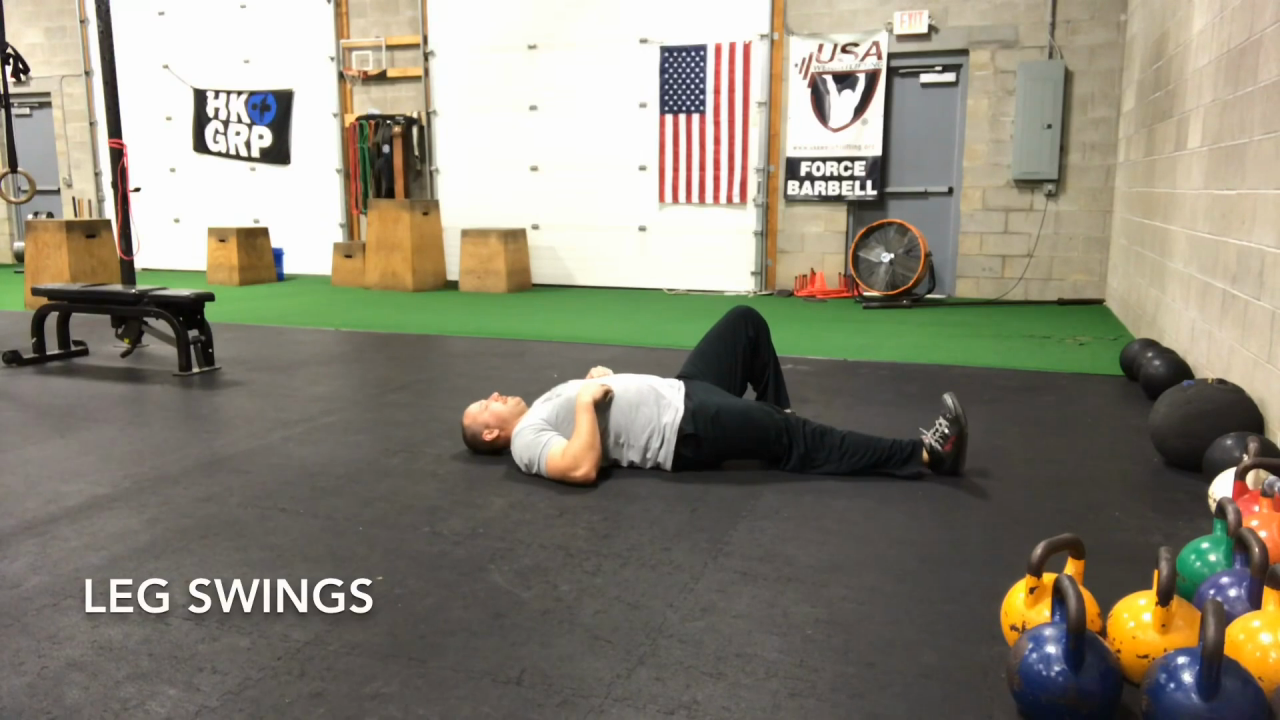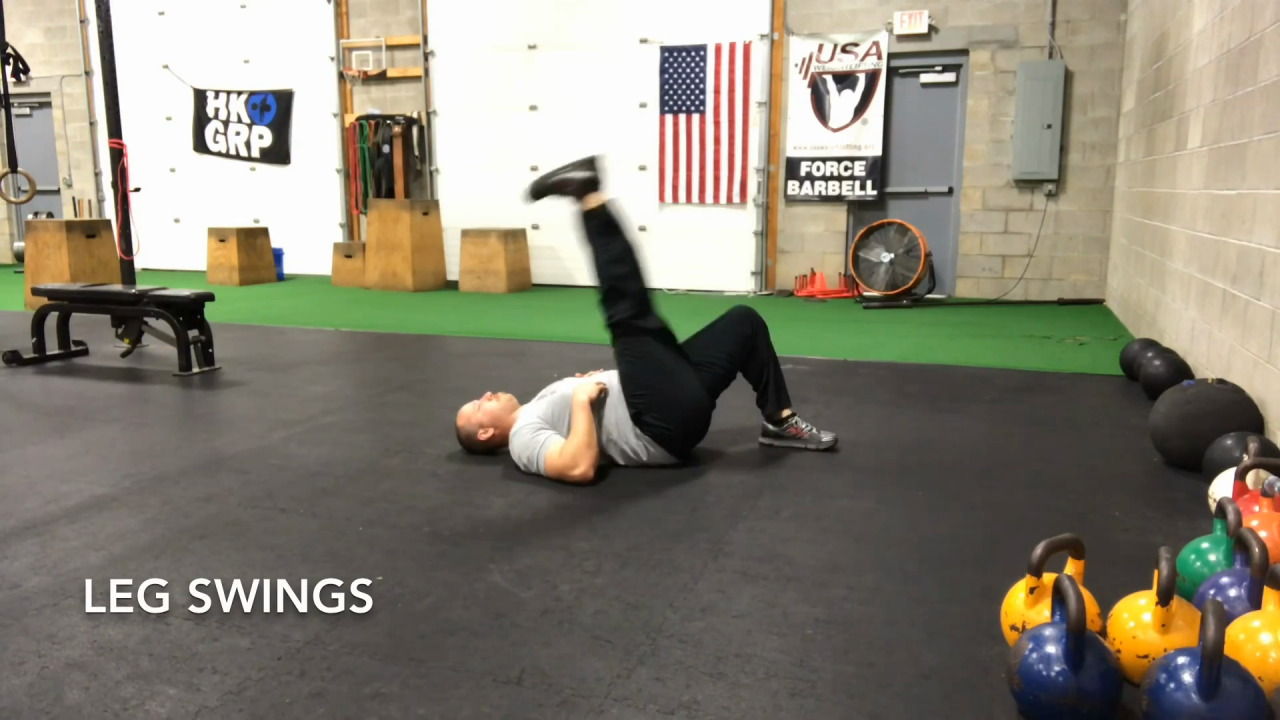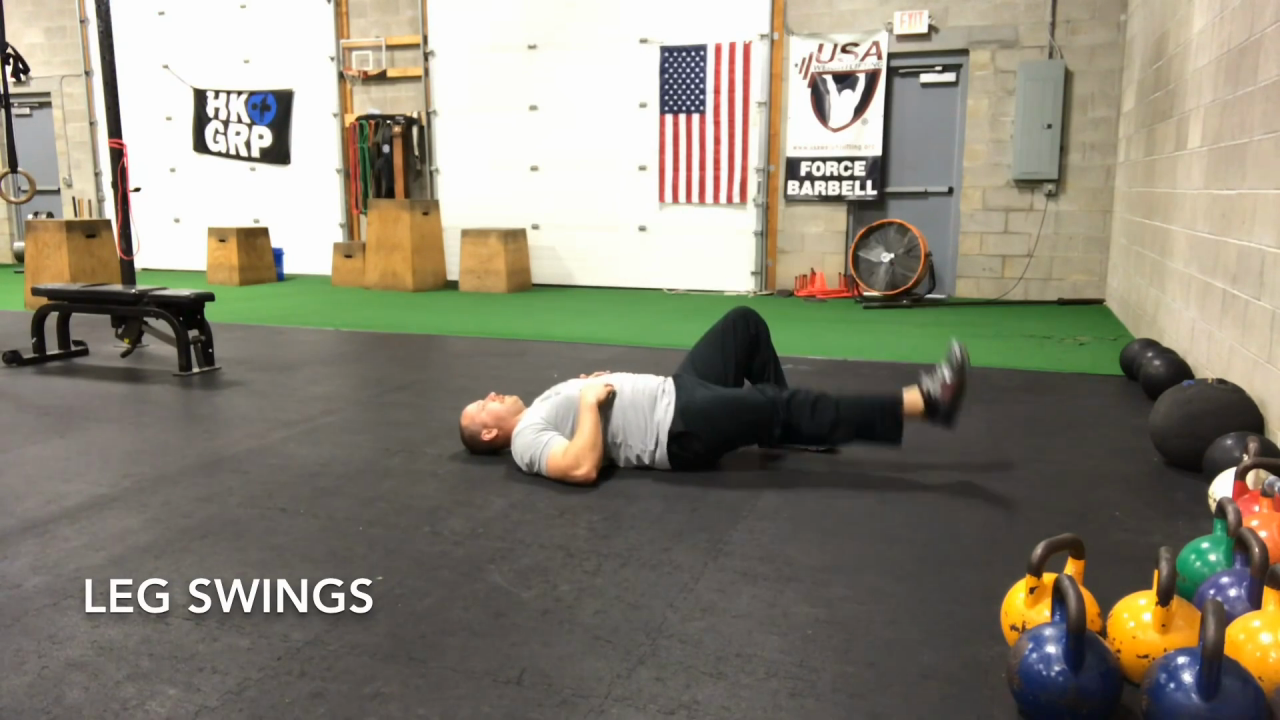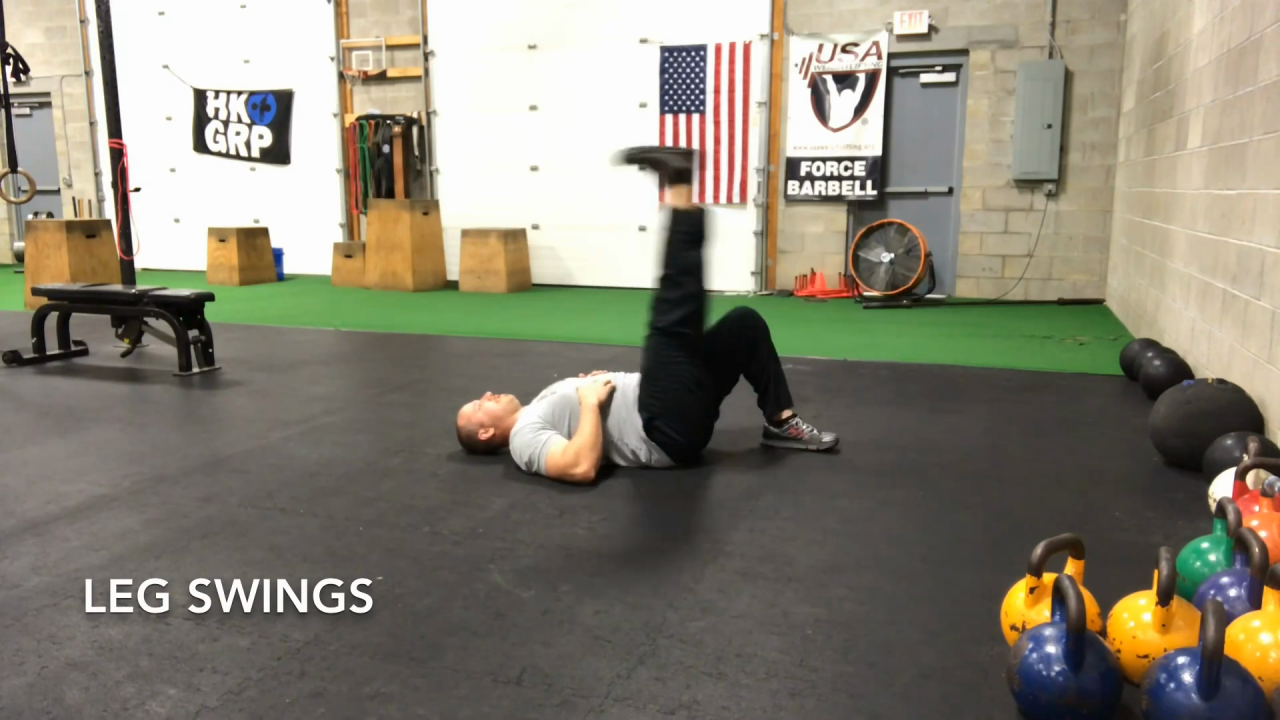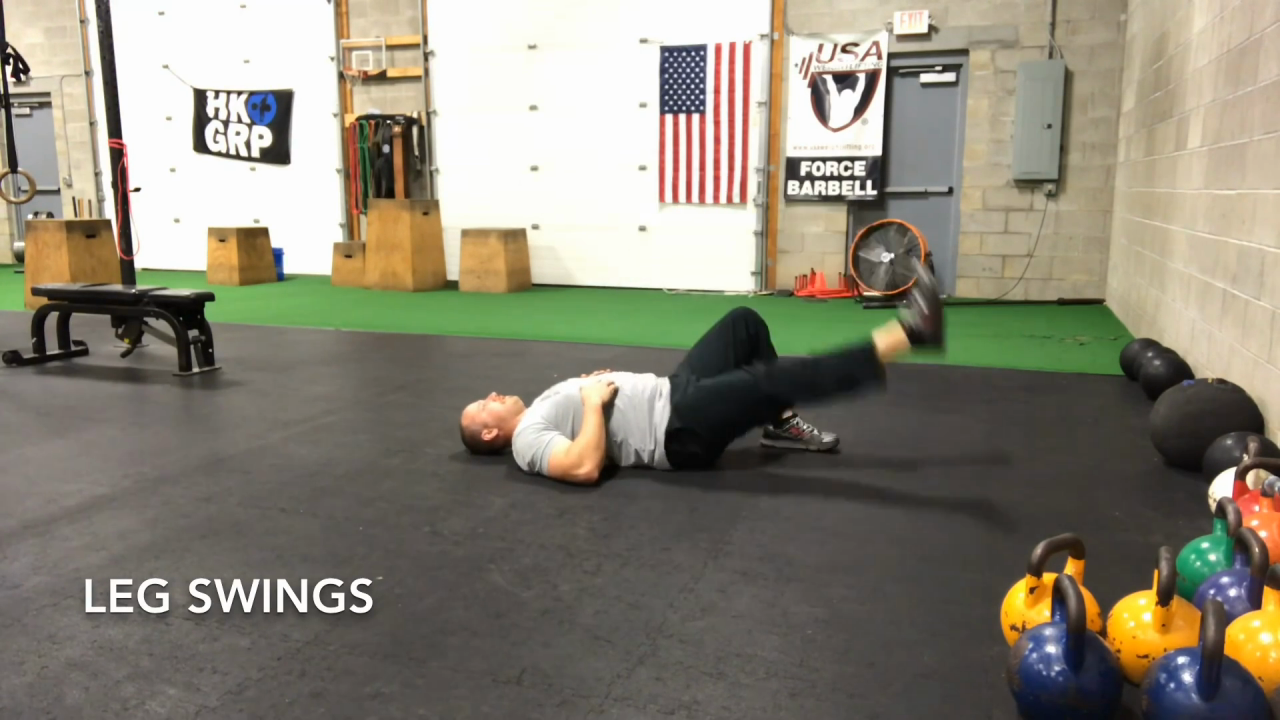
dt=1s
person 1, frame 1
left shoulder: (544, 408)
right shoulder: (527, 440)
right elbow: (583, 468)
left wrist: (597, 378)
right wrist: (586, 400)
left hip: (681, 393)
right hip: (686, 432)
left knee: (745, 322)
right knee: (796, 441)
left ankle: (777, 414)
right ankle: (926, 455)
person 1, frame 2
left shoulder: (536, 411)
right shoulder: (524, 438)
right elbow: (581, 468)
left wrist: (590, 383)
right wrist: (583, 400)
left hip: (672, 403)
right hip: (668, 423)
left knee: (743, 321)
right knee: (630, 313)
left ankle: (780, 421)
person 1, frame 3
left shoulder: (540, 408)
right shoulder: (526, 439)
right elbow: (583, 467)
left wrist: (596, 385)
right wrist: (590, 400)
left hip: (675, 393)
right hip: (681, 434)
left knee: (745, 322)
right knee: (786, 405)
left ankle: (787, 429)
right ankle: (922, 401)
person 1, frame 4
left shoulder: (538, 411)
right shoulder: (525, 440)
right elbow: (583, 467)
left wrist: (595, 383)
right wrist: (590, 401)
left hip: (669, 415)
right hip: (671, 430)
left knee: (745, 323)
right knee: (674, 320)
left ankle: (782, 424)
person 1, frame 5
left shoulder: (541, 409)
right shoulder: (528, 440)
right elbow: (587, 465)
left wrist: (595, 385)
right wrist: (593, 402)
left hip: (671, 394)
right hip: (683, 432)
left knee: (743, 322)
right knee: (774, 382)
left ankle: (784, 423)
right ankle: (907, 332)
